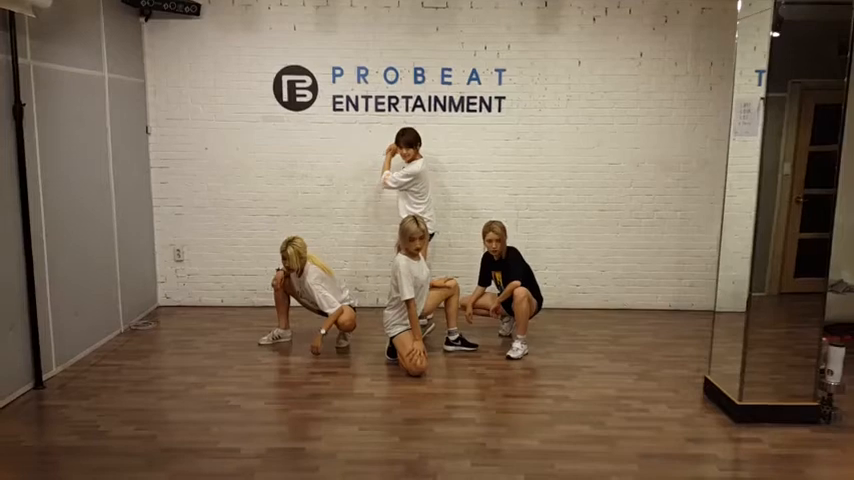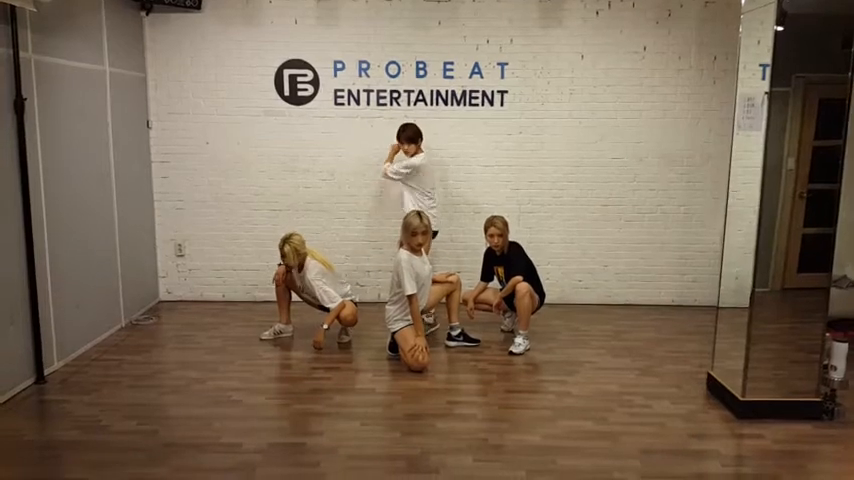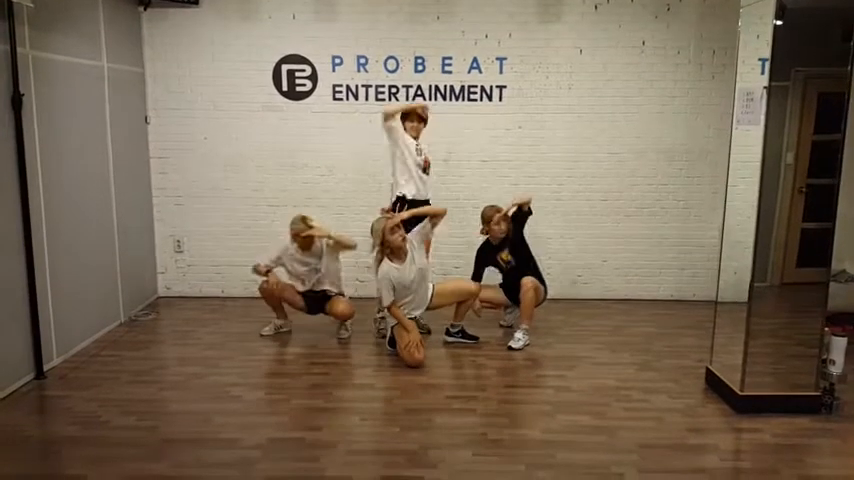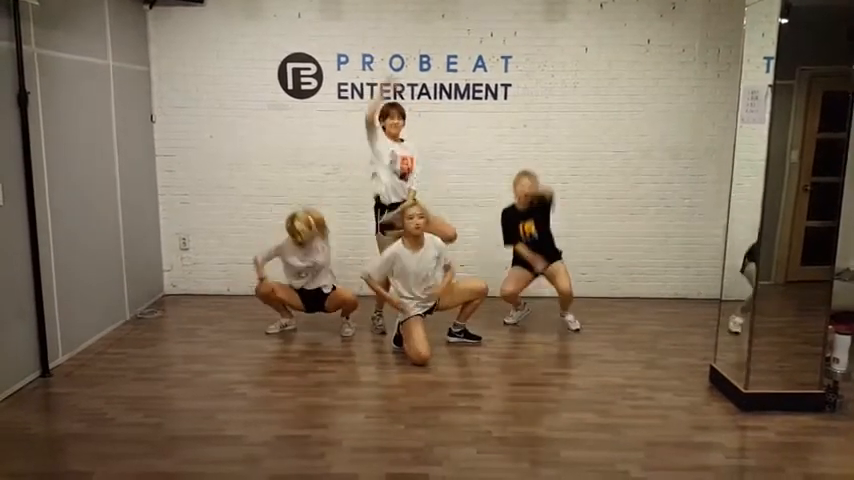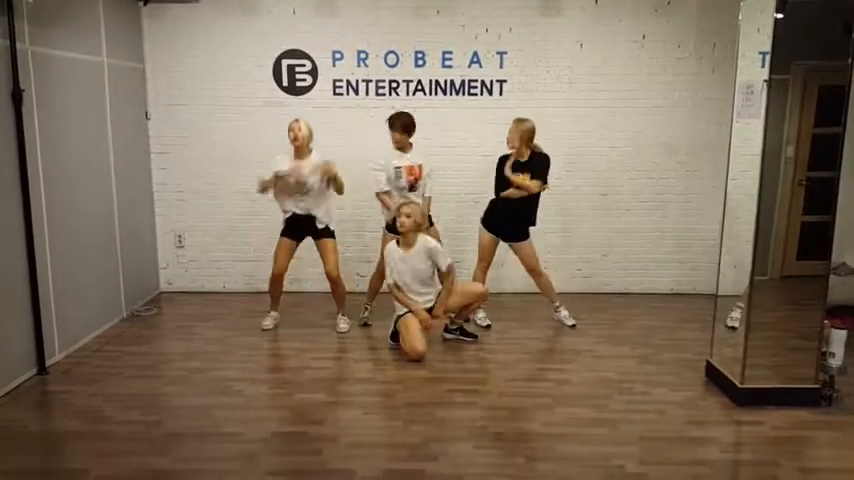
dt=1s
person 1, frame 1
left shoulder: (414, 170)
right shoulder: (415, 164)
left elbow: (386, 181)
left wrist: (388, 157)
right wrist: (393, 153)
left ankle: (424, 319)
person 1, frame 2
left shoulder: (415, 163)
right shoulder: (417, 160)
left elbow: (388, 172)
left wrist: (391, 153)
left ankle: (428, 316)
right ankle: (423, 311)
person 1, frame 3
left shoulder: (420, 146)
right shoulder: (398, 138)
right elbow: (387, 114)
right wrist: (413, 107)
left hip: (422, 205)
right hip: (405, 204)
right ankle: (382, 314)
person 1, frame 4
left shoulder: (409, 148)
right shoulder: (378, 141)
left elbow: (413, 183)
right elbow: (369, 119)
left wrist: (411, 204)
right wrist: (380, 93)
left hip: (407, 204)
right hip: (387, 207)
left knee: (449, 234)
right ankle: (378, 314)
person 1, frame 5
left shoulder: (418, 157)
right shoulder: (386, 159)
left elbow: (427, 189)
right elbow: (381, 192)
left wrist: (425, 216)
right hip: (394, 214)
right knee: (384, 267)
right ankle: (367, 307)
person 2, frame 1
left shoulder: (417, 254)
right shoulder: (402, 264)
right elbow: (410, 304)
left wrist: (434, 283)
right wrist: (418, 340)
left hip: (417, 307)
right hip: (399, 320)
left knee: (452, 286)
right knee: (418, 368)
left ankle: (453, 338)
right ankle: (397, 346)
person 2, frame 2
left shoulder: (420, 250)
right shoulder: (404, 259)
right elbow: (412, 299)
left wrist: (435, 278)
right wrist: (420, 336)
left hip: (419, 303)
right hip: (401, 316)
left knee: (454, 281)
right knee: (419, 363)
left ankle: (455, 333)
right ankle: (398, 341)
person 2, frame 3
left shoulder: (415, 239)
right shoulder: (385, 271)
left elbow: (441, 211)
right elbow: (390, 306)
left wrist: (409, 213)
right wrist: (411, 331)
left hip: (425, 295)
right hip: (404, 312)
left knee: (473, 289)
right knee: (415, 360)
left ankle: (454, 330)
right ankle: (397, 335)
person 2, frame 4
left shoulder: (435, 243)
right shoulder: (393, 252)
left elbow: (448, 268)
right elbow: (369, 277)
left wrist: (445, 285)
right wrist: (389, 298)
left hip: (434, 296)
right hip: (409, 307)
left knee: (480, 288)
right knee: (421, 357)
left ankle: (457, 330)
right ankle: (403, 332)
person 2, frame 5
left shoulder: (430, 244)
right shoulder: (390, 250)
left elbow: (449, 273)
right elbow: (393, 288)
left wrist: (441, 306)
right wrist: (419, 312)
left hip: (434, 297)
right hip: (408, 304)
left knee: (480, 291)
right knee: (417, 352)
left ankle: (453, 327)
right ankle: (400, 327)
person 3, frame 1
left shoulder: (512, 255)
right shoulder: (487, 257)
left elbow: (516, 283)
right elbow: (482, 285)
left wrist: (497, 301)
right wrist: (470, 304)
left hip: (530, 302)
right hip: (506, 301)
left knee: (520, 292)
right knee: (465, 302)
left ankle: (521, 343)
right ankle: (506, 318)
person 3, frame 2
left shoulder: (515, 250)
right shoulder: (489, 253)
left elbow: (518, 278)
right elbow: (484, 281)
left wrist: (499, 296)
right wrist: (471, 299)
left hip: (532, 297)
right hip: (508, 296)
left knee: (522, 287)
right knee: (467, 297)
left ankle: (523, 338)
right ankle: (509, 314)
person 3, frame 3
left shoulder: (514, 229)
right shoulder: (484, 250)
left elbow: (527, 201)
right elbow: (476, 279)
left wrist: (509, 208)
right wrist: (474, 300)
left hip: (534, 289)
right hip: (509, 290)
left knee: (527, 281)
left ankle: (523, 333)
right ankle: (511, 308)
person 3, frame 4
left shoulder: (540, 204)
right shoulder: (508, 214)
left elbow: (550, 195)
right elbow: (516, 244)
left wrist: (538, 191)
right wrist: (535, 260)
left hip: (550, 258)
right hip: (524, 262)
left knee: (565, 290)
right knee: (507, 292)
left ankle: (566, 313)
right ankle: (520, 307)
person 3, frame 5
left shoulder: (541, 160)
right shoulder: (504, 161)
left elbow: (533, 187)
right elbow: (503, 192)
left wrist: (510, 175)
right wrist: (528, 189)
left hip: (518, 225)
right hip: (493, 220)
left knee: (535, 270)
right knee: (483, 265)
left ankle: (559, 309)
right ankle: (477, 310)
person 4, frame 1
left shoulder: (312, 280)
right shoulder: (297, 264)
left elbow: (337, 309)
right elbow: (288, 269)
left wrist: (320, 335)
right wrist: (281, 272)
left hip: (341, 304)
right hip: (318, 302)
left knee: (346, 323)
right knee: (280, 283)
left ankle: (343, 333)
right ankle: (283, 330)
person 4, frame 2
left shoulder: (312, 274)
right shoulder: (299, 259)
left elbow: (338, 304)
right elbow: (287, 264)
left wrist: (322, 329)
right wrist: (282, 267)
left hip: (342, 300)
right hip: (320, 297)
left knee: (348, 317)
right knee: (281, 277)
left ankle: (345, 328)
right ankle: (285, 325)
person 4, frame 3
left shoulder: (326, 243)
right shoulder: (287, 250)
left elbow: (352, 245)
right elbow: (258, 268)
left wrist: (328, 235)
right wrist: (269, 273)
left hip: (330, 295)
right hip: (305, 296)
left knee: (344, 311)
right knee: (266, 288)
left ankle: (344, 321)
right ankle: (282, 320)
person 4, frame 4
left shoulder: (320, 237)
right shoulder: (285, 246)
left elbow: (319, 219)
right elbow: (259, 259)
right wrist: (262, 279)
left hip: (325, 293)
right hip: (300, 295)
left knee: (350, 299)
right knee: (262, 290)
left ankle: (345, 318)
right ankle: (287, 318)
person 4, frame 5
left shoulder: (321, 163)
right shoulder: (283, 162)
left elbow: (340, 191)
right elbow: (261, 188)
left wrist: (333, 175)
right wrist: (277, 179)
left hip: (319, 220)
right hip: (294, 221)
left knee: (333, 274)
right knee: (277, 273)
left ankle: (342, 315)
right ankle: (273, 312)
